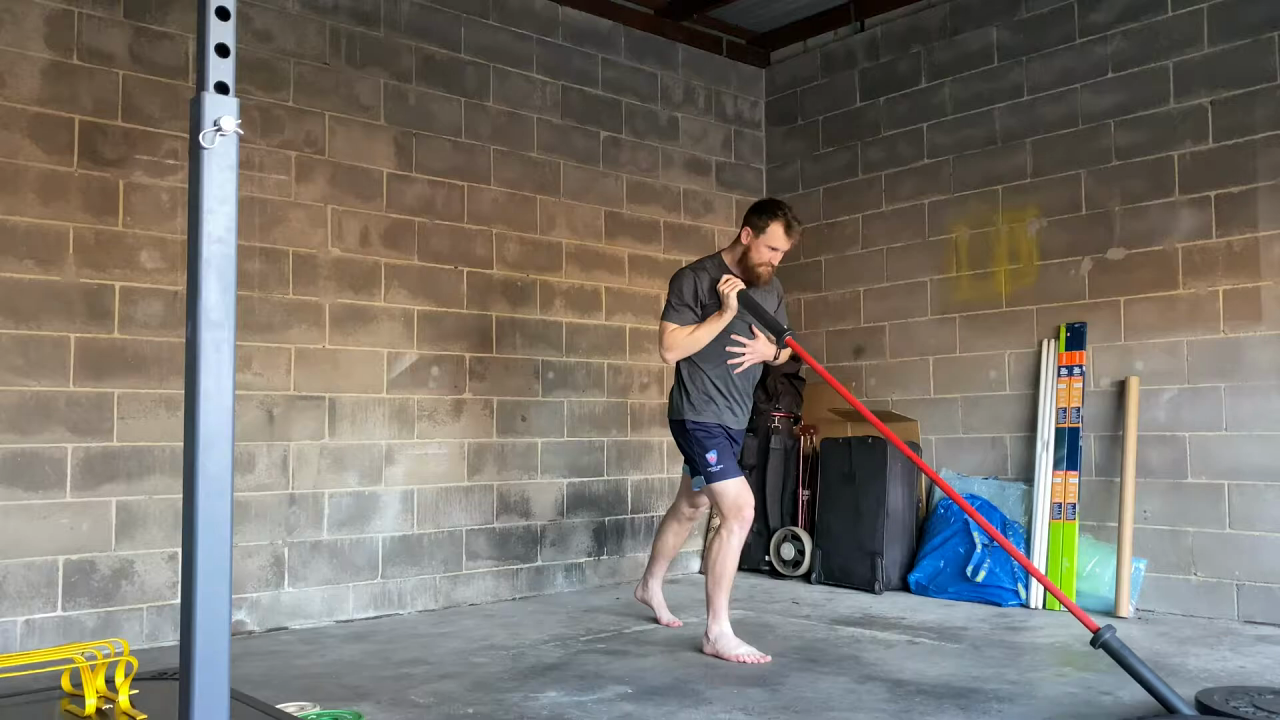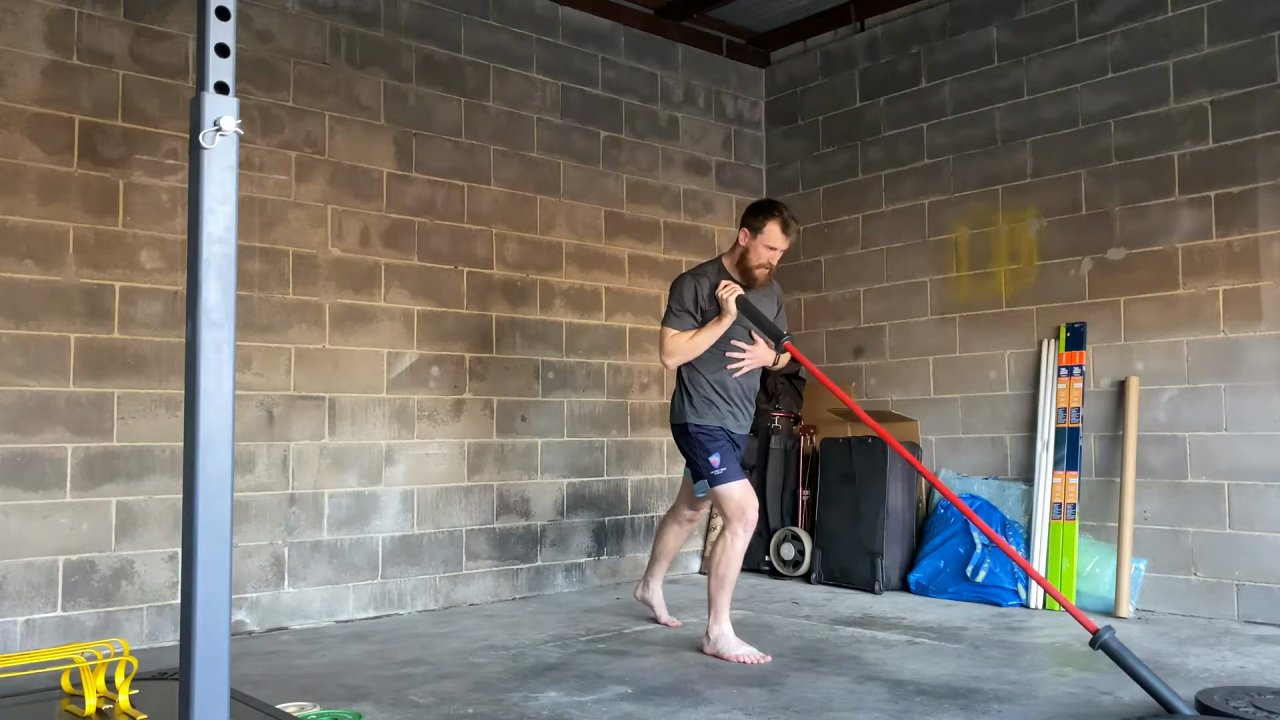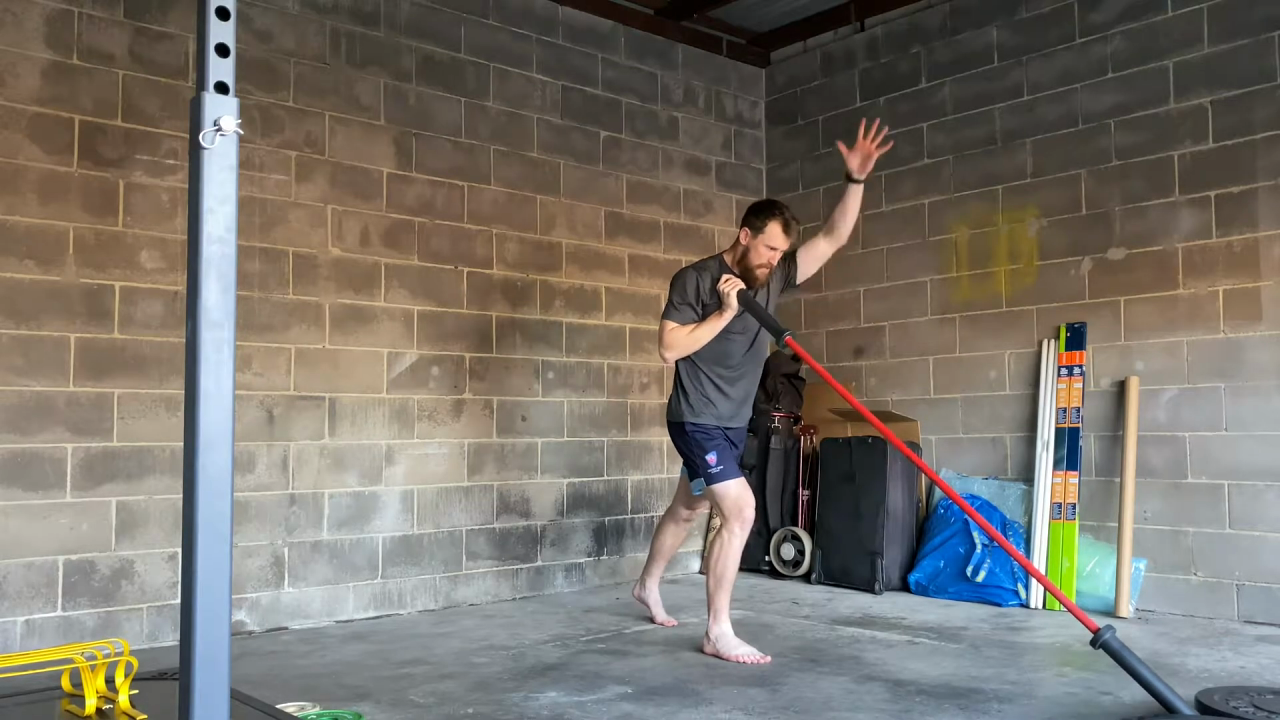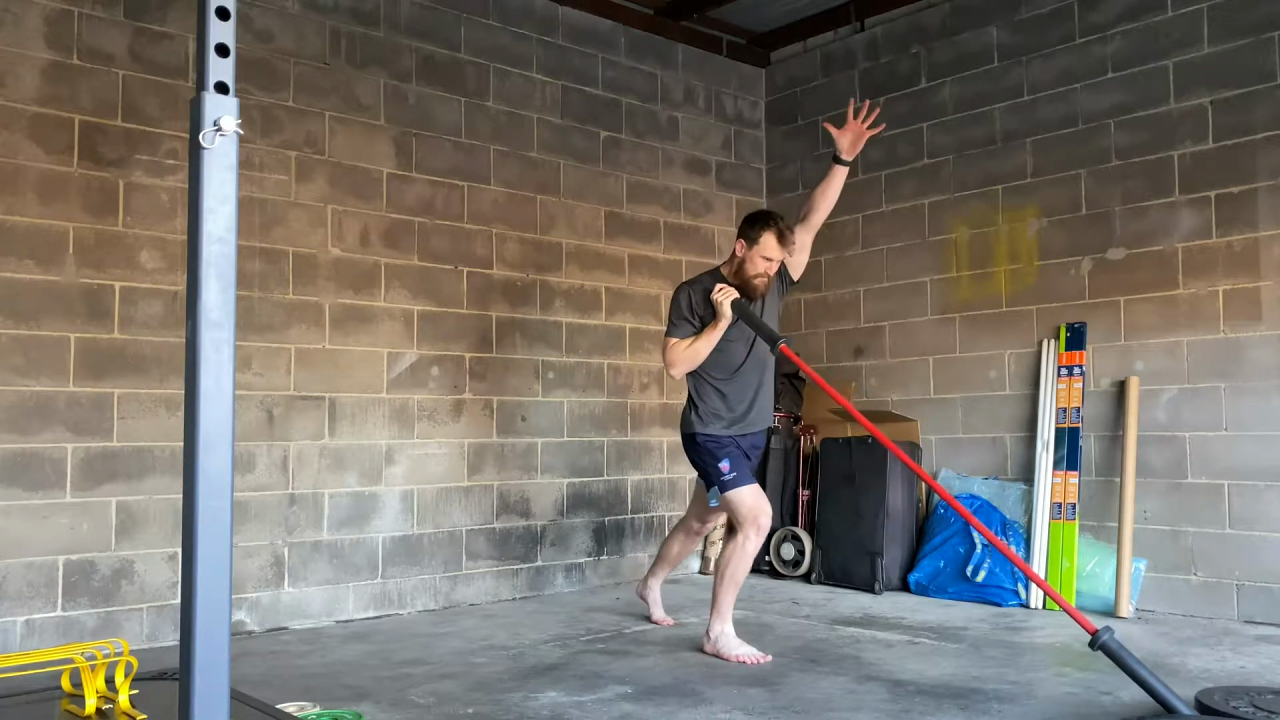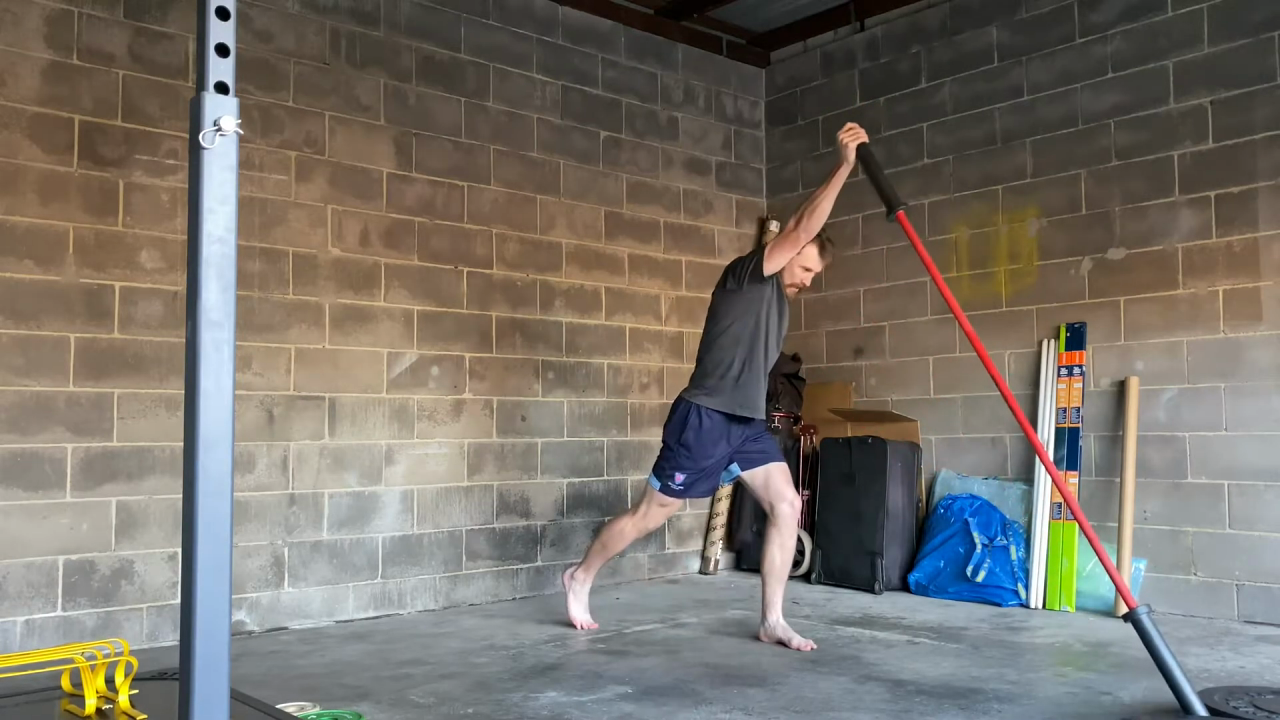
dt=1s
person 1, frame 1
left shoulder: (769, 286)
right shoulder: (694, 278)
left elbow: (785, 348)
right elbow: (670, 348)
left wrist: (770, 350)
right wrist: (725, 312)
left hip: (732, 417)
right hip: (698, 415)
left knee: (690, 506)
right knee: (739, 511)
left ankle: (651, 584)
right ankle: (717, 632)
person 1, frame 2
left shoulder: (770, 290)
right shoulder: (695, 284)
left elbow: (786, 351)
right elbow: (670, 354)
left wrist: (770, 355)
right wrist: (724, 318)
left hip: (737, 422)
right hip: (701, 419)
left knee: (690, 509)
right knee: (744, 513)
left ankle: (651, 584)
right ankle: (718, 633)
person 1, frame 3
left shoulder: (774, 277)
right shoulder: (694, 279)
left elbow: (834, 236)
right elbow: (670, 348)
left wrist: (856, 178)
right wrist: (723, 312)
left hip: (733, 422)
right hip: (698, 421)
left knee: (686, 509)
right knee: (740, 511)
left ankle: (647, 585)
right ankle: (718, 633)
person 1, frame 4
left shoulder: (774, 282)
right shoulder: (693, 294)
left elbow: (812, 220)
right elbow: (675, 364)
left wrist: (843, 158)
right wrist: (720, 322)
left hip: (752, 432)
right hip: (712, 433)
left knee: (700, 522)
right knee: (756, 520)
left ankle: (650, 584)
right ankle: (718, 633)
person 1, frame 5
left shoulder: (776, 295)
right shoulder: (745, 276)
right elbow: (802, 230)
right wrist: (844, 166)
left hip: (747, 420)
right hip: (706, 417)
left knee: (787, 506)
right knee: (650, 514)
left ankle: (772, 620)
right ankle: (580, 578)
